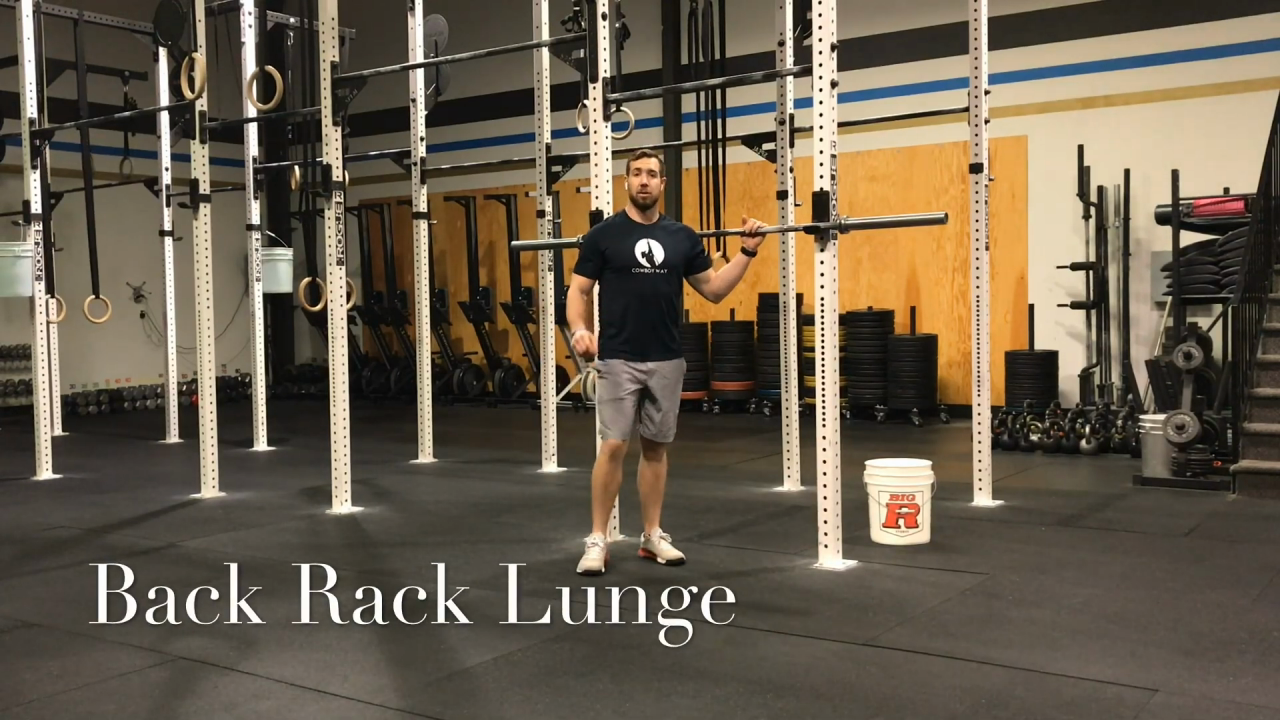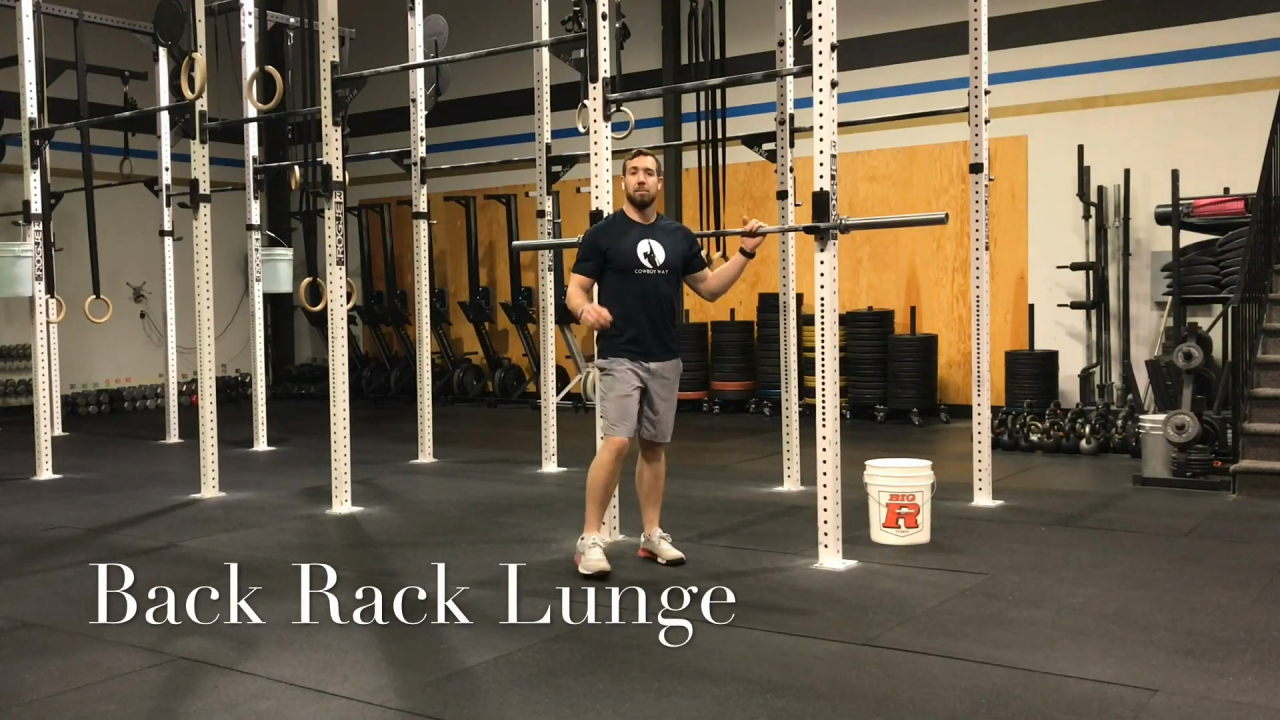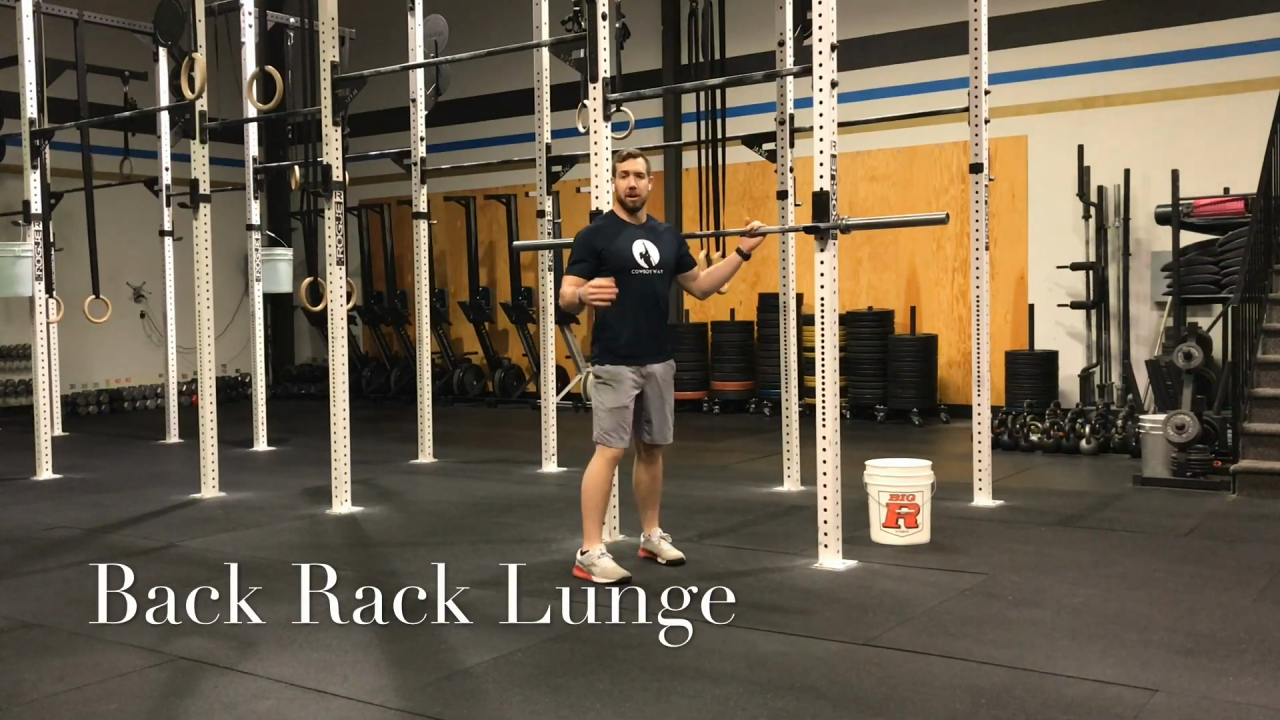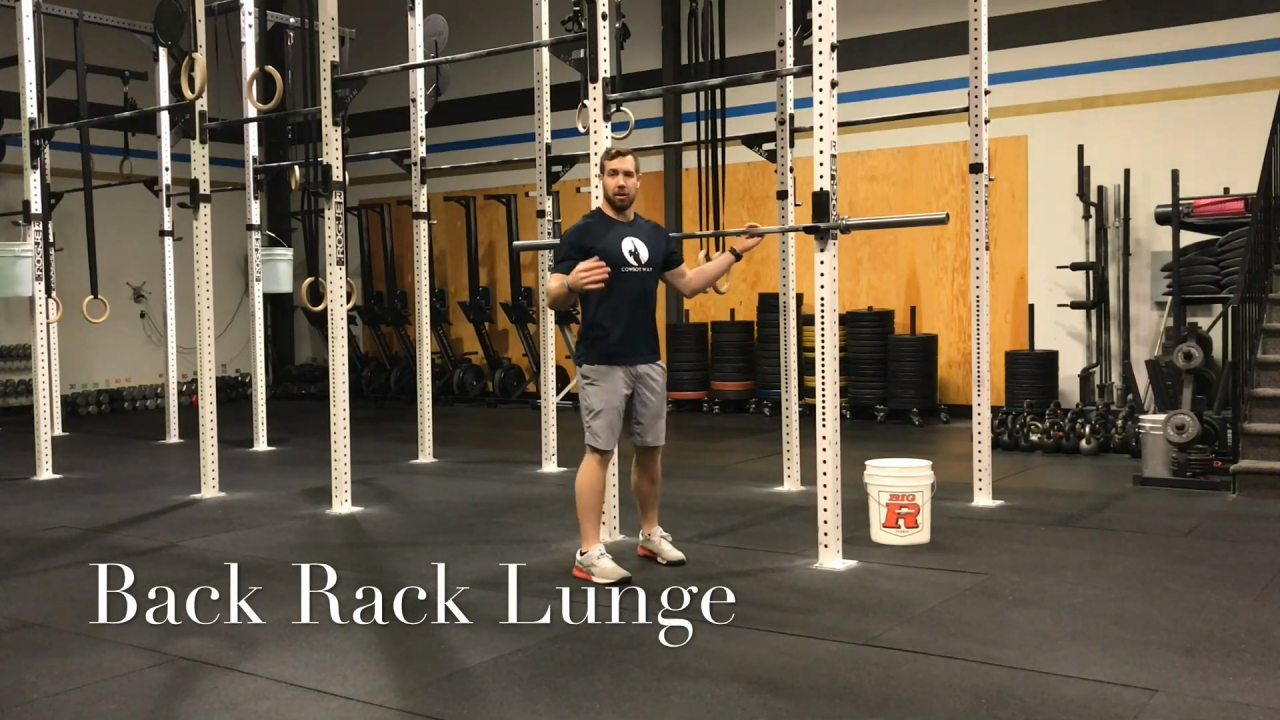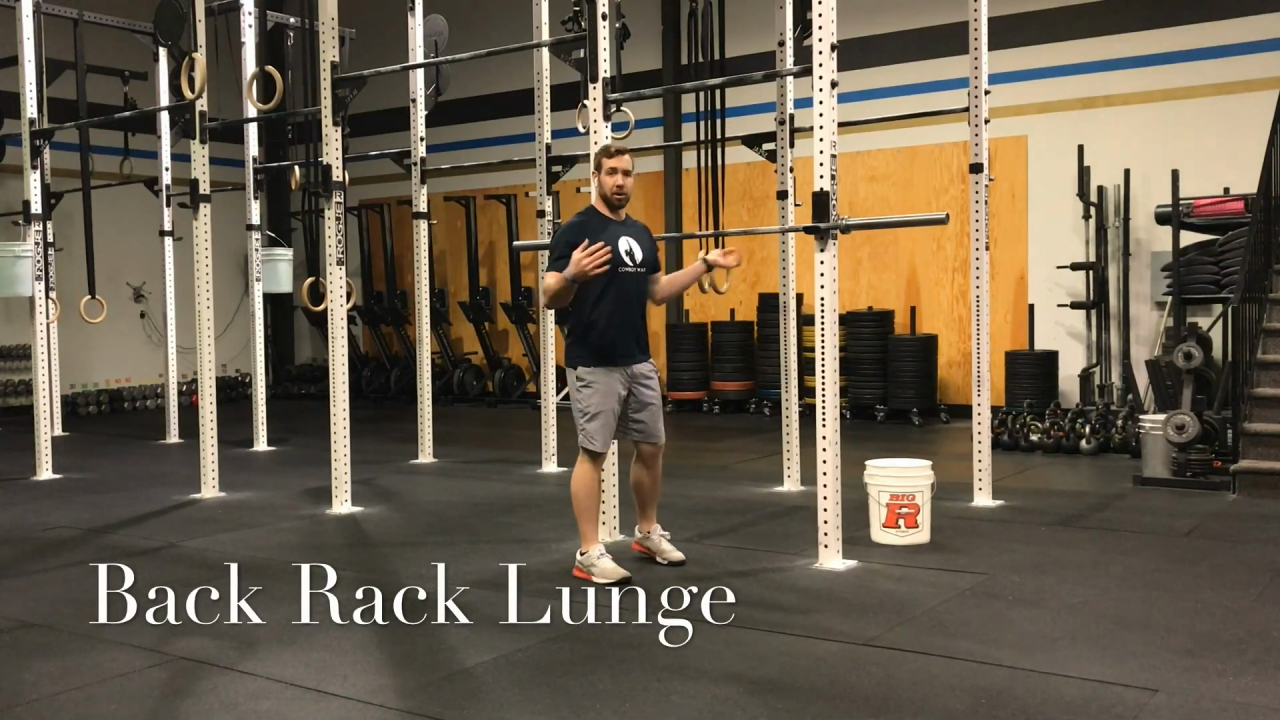
dt=0.2s
person 1, frame 1
left shoulder: (682, 237)
right shoulder: (604, 234)
left elbow: (714, 289)
right elbow: (578, 290)
left wrist: (747, 251)
right wrist: (580, 329)
left hip: (667, 360)
right hip: (618, 359)
left knee: (656, 446)
right knee: (614, 446)
left ankle: (652, 535)
right ankle: (597, 539)
person 1, frame 2
left shoulder: (679, 235)
right shoulder: (603, 233)
left elbow: (709, 288)
right elbow: (575, 288)
left wrist: (745, 252)
right wrist: (586, 309)
left hip: (665, 359)
right hip: (620, 357)
left knee: (654, 447)
right knee: (617, 443)
left ankle: (652, 535)
right ankle: (590, 539)
person 1, frame 3
left shoulder: (667, 235)
right shoulder: (595, 234)
left elbow: (700, 285)
right elbow: (565, 294)
left wrist: (741, 252)
right wrist: (582, 296)
left hip: (659, 360)
right hip: (615, 363)
left knee: (651, 449)
right knee: (611, 451)
left ankle: (652, 535)
right ankle: (590, 551)
person 1, frame 4
left shoulder: (654, 233)
right shoulder: (583, 233)
left elbow: (687, 283)
right elbow: (553, 297)
left wrist: (734, 253)
right wrist: (571, 285)
left hip: (647, 361)
right hip: (602, 363)
left knee: (650, 450)
right knee: (600, 452)
left ankle: (651, 534)
right ankle: (589, 552)
person 1, frame 5
left shoulder: (640, 233)
right shoulder: (576, 231)
left elbow: (657, 292)
right elbow: (550, 299)
left wrist: (706, 263)
right wrist: (572, 275)
left hip: (640, 362)
right hip: (595, 364)
left knee: (652, 447)
right knee: (593, 453)
left ankle: (648, 531)
right ankle: (588, 553)
